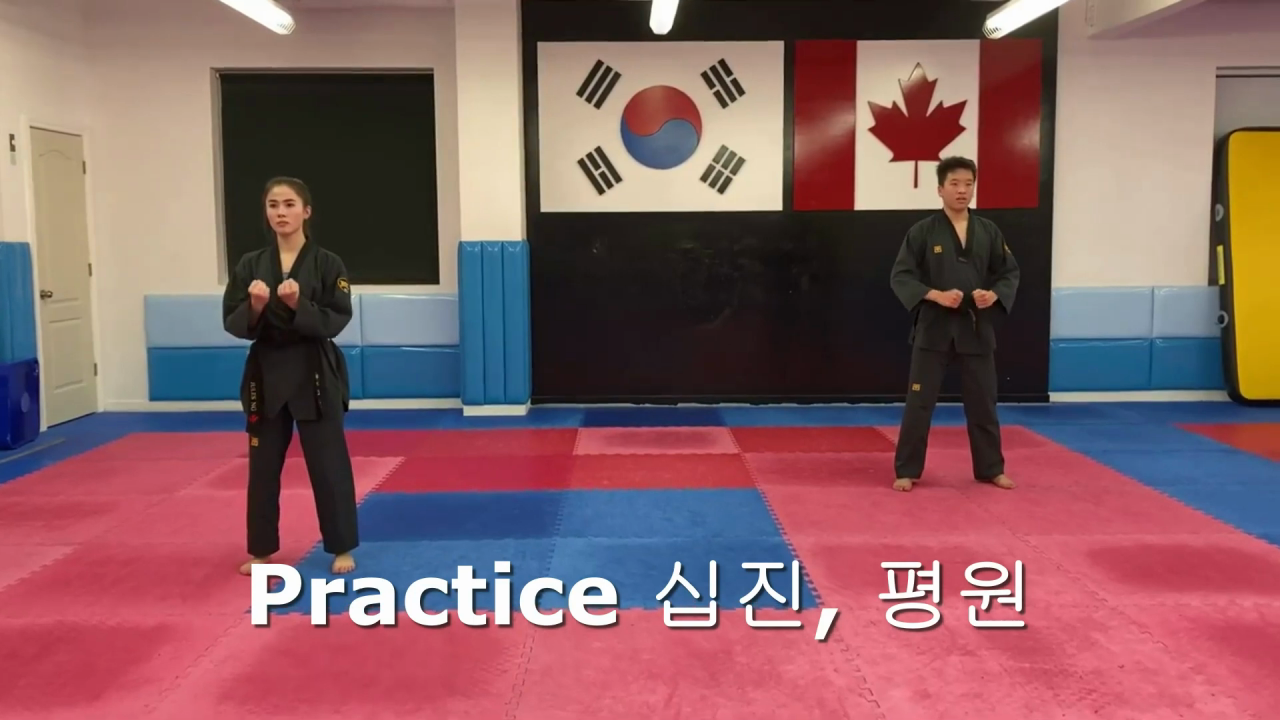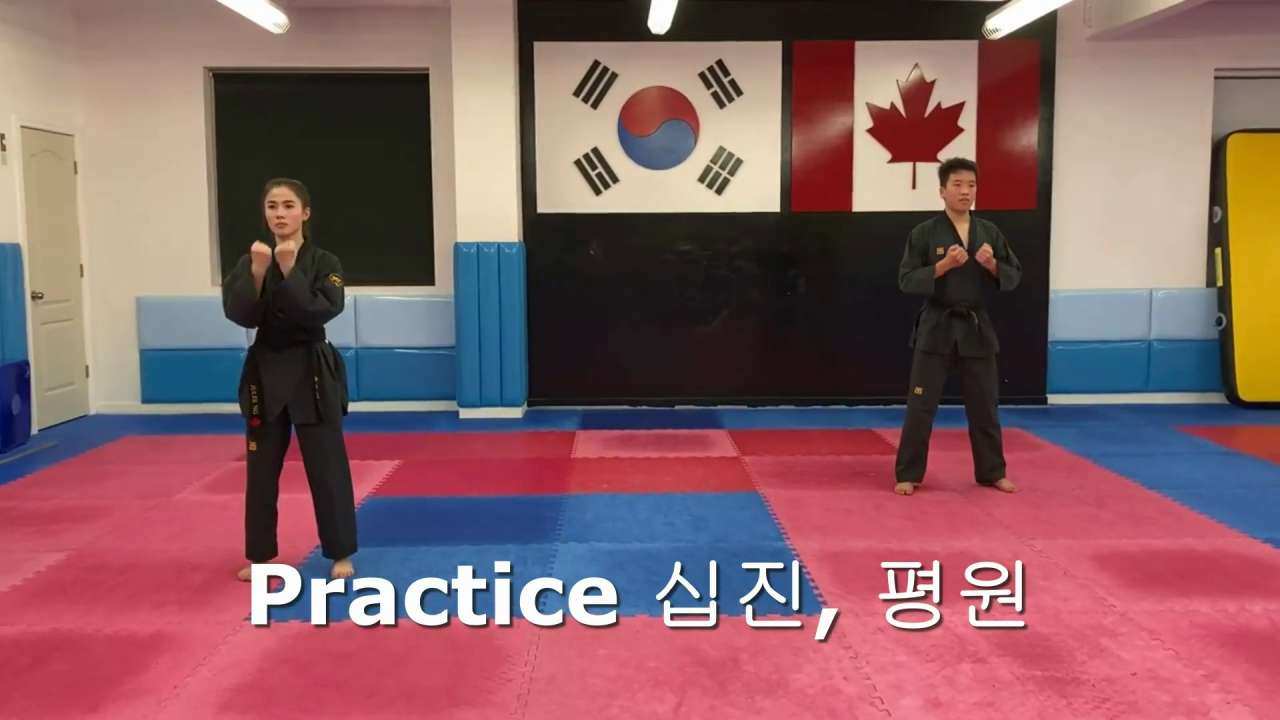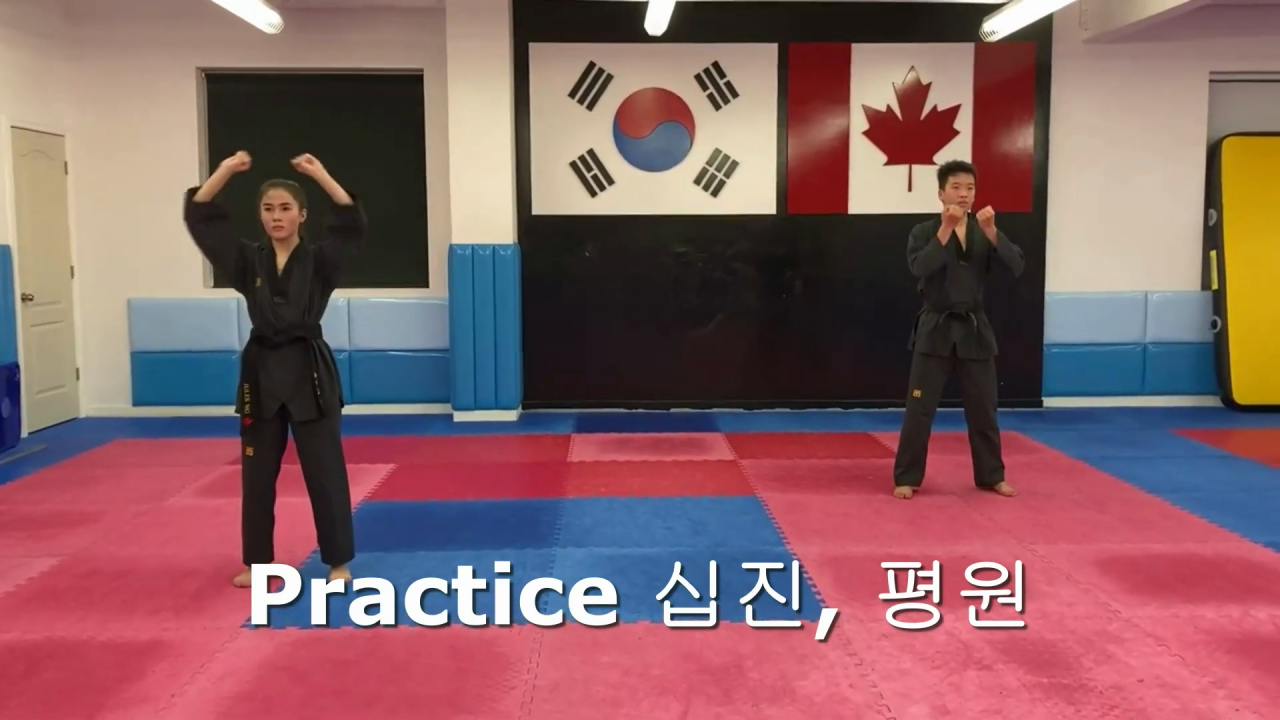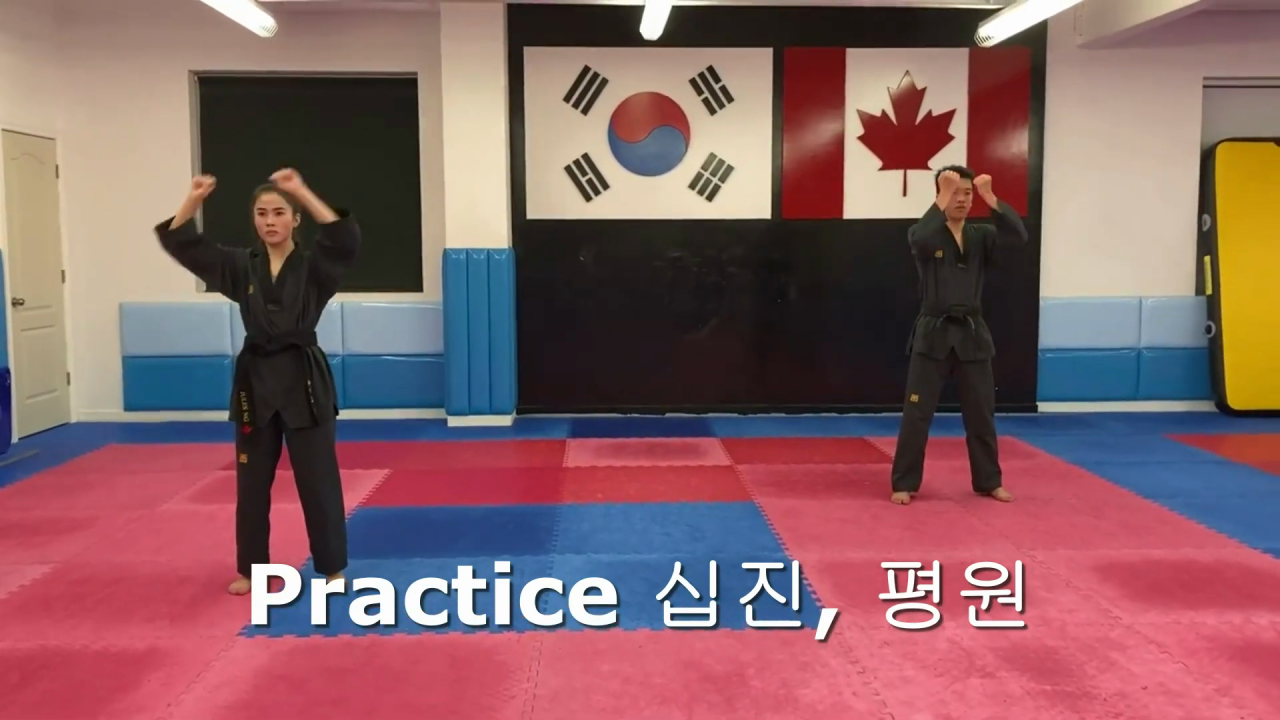
dt=0.4s
person 1, frame 1
left shoulder: (327, 264)
right shoulder: (251, 265)
left elbow: (338, 319)
right elbow: (232, 320)
left wrist: (300, 305)
right wrist: (252, 308)
left hip: (315, 370)
right hip: (266, 371)
left knee: (328, 463)
right knee: (263, 465)
left ankle: (341, 547)
right ankle: (261, 549)
person 1, frame 2
left shoulder: (324, 263)
right shoulder: (249, 262)
left elbow: (323, 310)
right elbow: (237, 313)
left wrist: (290, 273)
right wrist: (257, 275)
left hip: (312, 370)
right hip: (265, 371)
left knee: (327, 467)
right knee: (262, 469)
left ankle: (340, 553)
right ankle: (260, 554)
person 1, frame 3
left shoulder: (319, 259)
right shoulder: (247, 260)
left elbow: (351, 224)
right elbow: (201, 218)
left wrist: (321, 175)
right wrist: (224, 172)
left hip: (310, 371)
right hip: (262, 372)
left knee: (325, 470)
right knee: (258, 473)
left ankle: (338, 561)
right ankle: (257, 560)
person 1, frame 4
left shoulder: (315, 266)
right shoulder: (240, 266)
left elbow: (345, 239)
right elbow: (182, 243)
left wrist: (303, 193)
right wrist: (194, 199)
left hip: (304, 376)
right hip: (256, 377)
left knee: (318, 477)
right knee: (253, 479)
left ankle: (333, 569)
right ankle: (251, 568)
person 2, frame 1
left shoulder: (989, 231)
right shoulder: (922, 231)
left elbow: (1010, 272)
right elbow: (900, 276)
left wrist: (995, 294)
right wrist: (935, 295)
left hip: (977, 325)
right hip: (934, 325)
left knee: (983, 402)
right knee: (920, 401)
left ankle: (991, 468)
right ankle: (907, 471)
person 2, frame 2
left shoulder: (989, 232)
right shoulder: (924, 233)
left elbow: (1014, 275)
right elbow: (907, 280)
left wrist: (993, 266)
right wrist: (942, 266)
left hip: (977, 327)
right hip: (936, 327)
left knee: (985, 404)
right knee: (921, 404)
left ankle: (992, 472)
right ankle: (908, 474)
person 2, frame 3
left shoulder: (986, 230)
right shoulder: (924, 232)
left elbow: (1016, 266)
right elbow: (919, 268)
left wrist: (991, 234)
right wrist: (945, 231)
left hip: (975, 328)
right hip: (935, 329)
left knee: (983, 408)
right knee: (920, 408)
left ankle: (991, 476)
right ankle: (907, 478)
person 2, frame 4
left shoulder: (982, 236)
right shoulder: (922, 232)
left elbow: (1019, 235)
right elbow: (924, 238)
left wrist: (990, 199)
right wrist: (943, 197)
left hip: (972, 333)
right hip: (933, 333)
left knee: (981, 413)
right knee: (917, 412)
left ankle: (989, 481)
right ankle: (904, 483)
